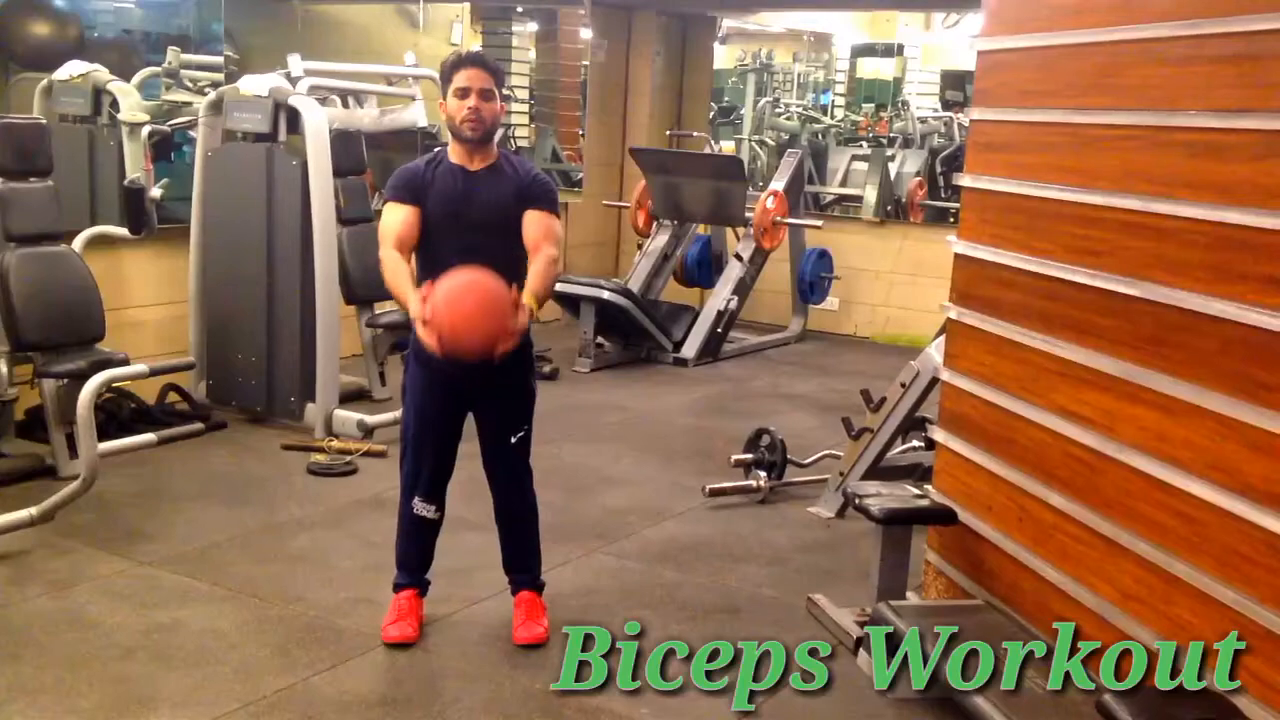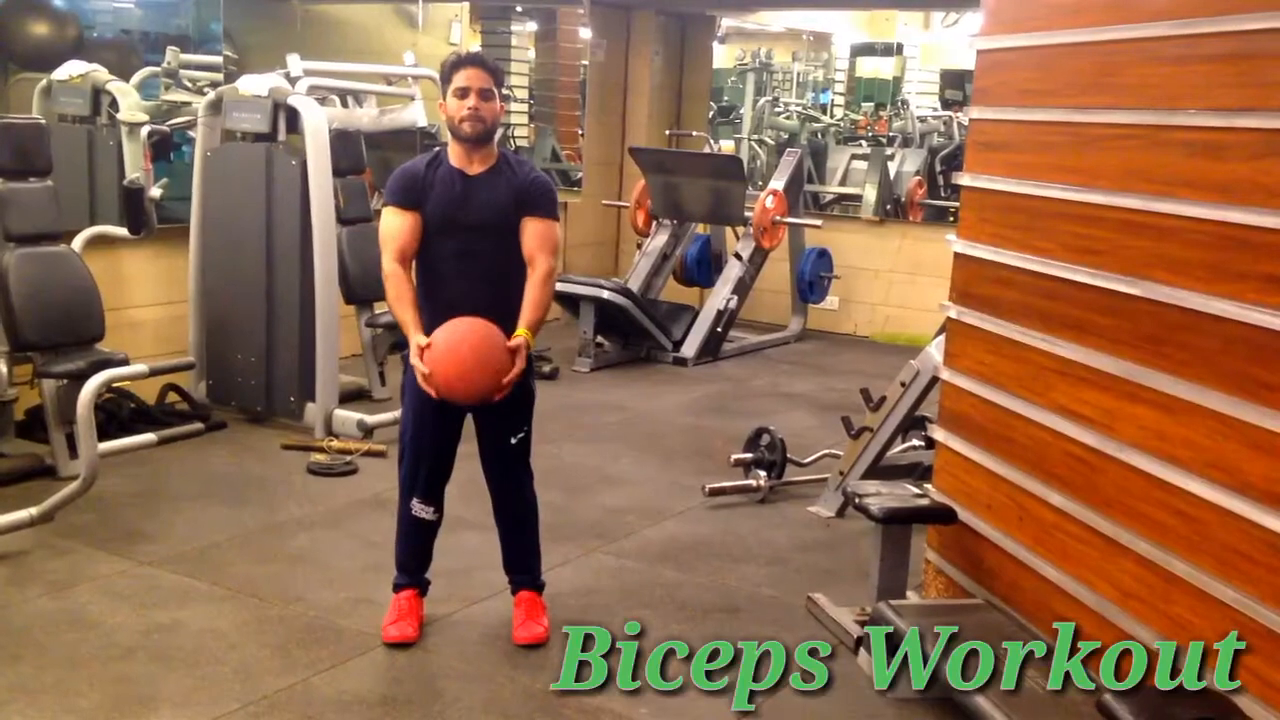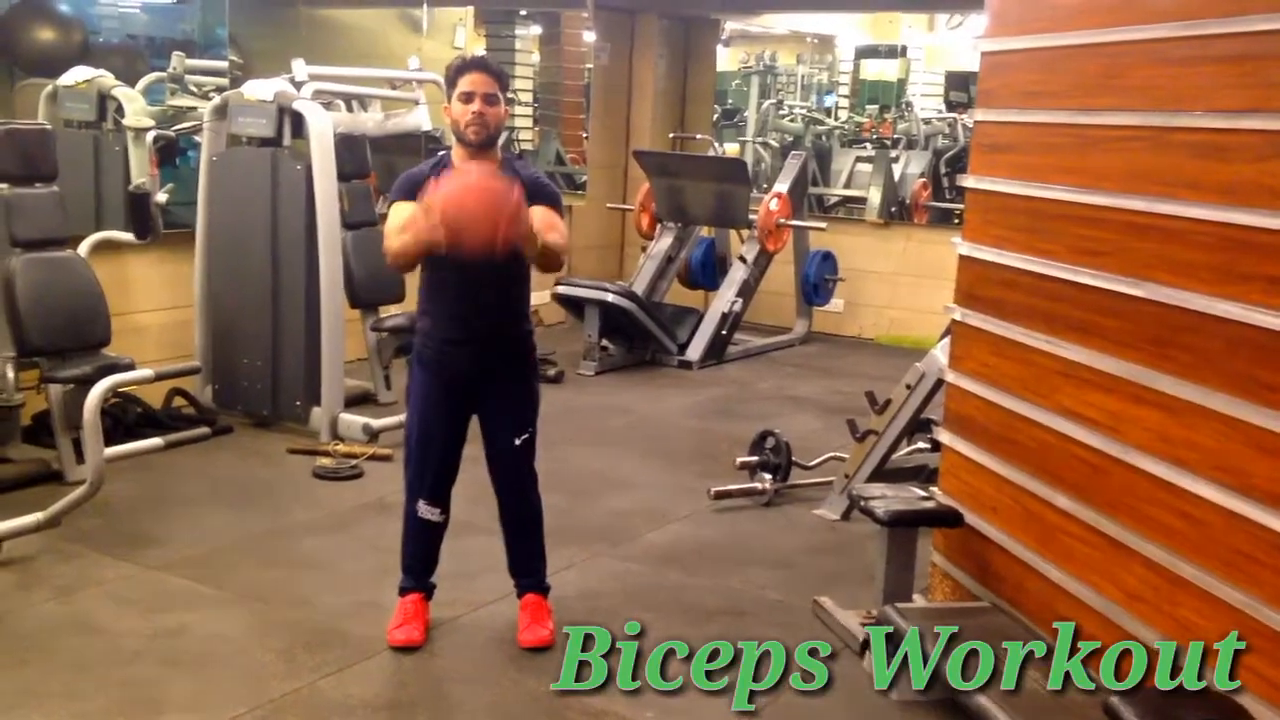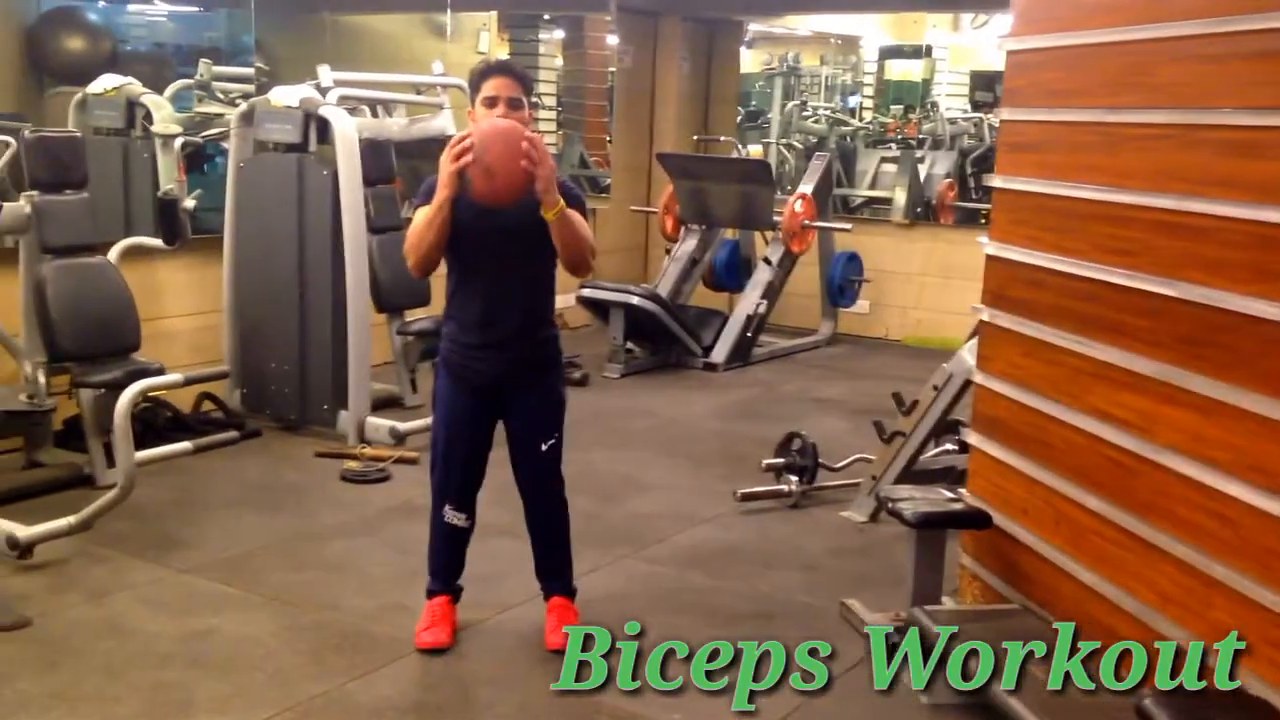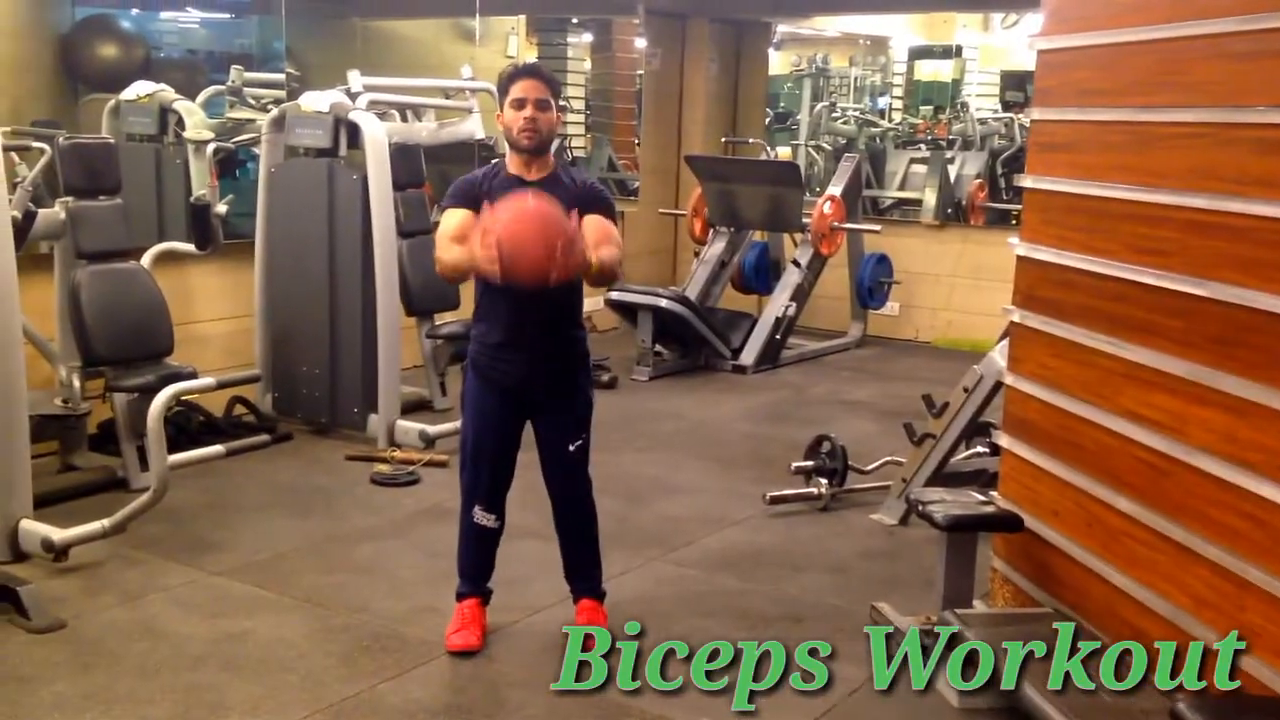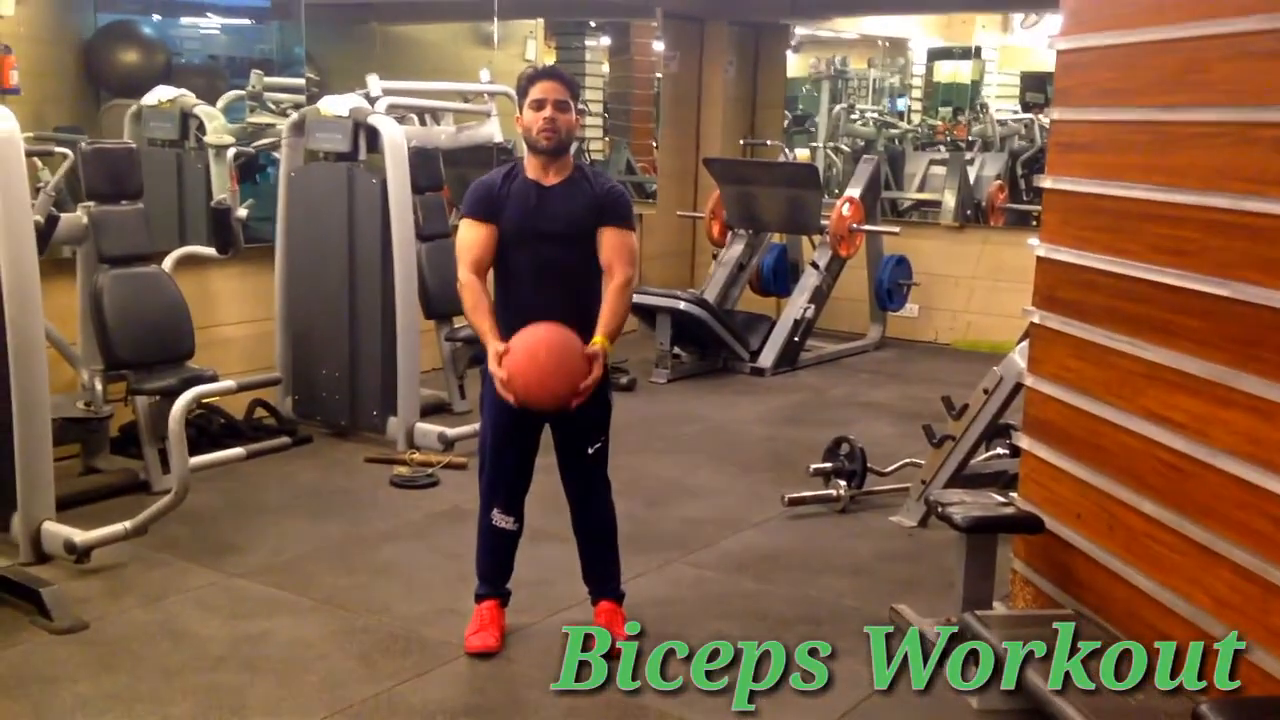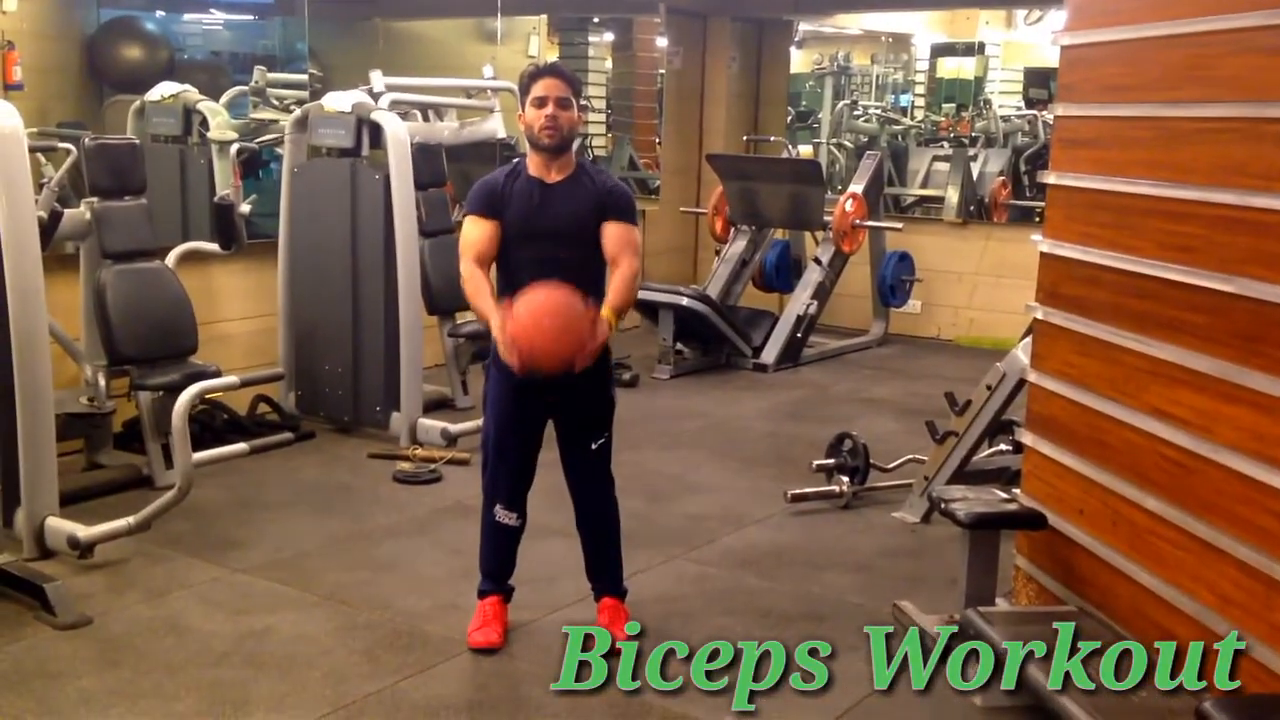
dt=0.5s
person 1, frame 1
left shoulder: (529, 182)
right shoulder: (413, 179)
left elbow: (546, 252)
right elbow: (391, 250)
left wrist: (527, 303)
right wrist: (414, 300)
left hip: (508, 355)
right hip: (433, 354)
left knee: (512, 477)
right knee: (422, 476)
left ankle: (527, 591)
right ankle: (408, 590)
person 1, frame 2
left shoulder: (530, 184)
right shoulder: (412, 179)
left elbow: (542, 266)
right elbow: (395, 262)
left wrist: (522, 338)
right wrist: (414, 336)
left hip: (505, 356)
right hip: (434, 354)
left knee: (512, 478)
right knee: (420, 477)
left ankle: (527, 590)
right ankle: (409, 589)
person 1, frame 3
left shoulder: (530, 184)
right shoulder: (419, 182)
left elbow: (556, 255)
right elbow: (393, 253)
left wrist: (525, 236)
right wrist: (422, 233)
left hip: (508, 359)
right hip: (438, 356)
left knee: (516, 479)
right knee: (426, 480)
left ankle: (532, 593)
right ankle: (413, 592)
person 1, frame 4
left shoulder: (557, 188)
right shoulder: (442, 185)
left elbow: (582, 262)
right elbow: (417, 262)
left wrist: (547, 196)
right wrist: (446, 193)
left hip: (535, 364)
right hip: (464, 363)
left knee: (544, 485)
right knee: (452, 486)
left ankle: (560, 597)
right ankle: (441, 596)
person 1, frame 5
left shoulder: (584, 192)
right shoulder: (471, 188)
left elbow: (612, 258)
right elbow: (443, 254)
left wrist: (585, 261)
right wrist: (475, 255)
left hip: (563, 365)
right hip: (492, 363)
left knee: (571, 485)
right knee: (482, 485)
left ankle: (588, 599)
right ankle: (471, 599)
person 1, frame 6
left shoulder: (605, 195)
right shoulder: (489, 192)
left elbow: (620, 275)
right elbow: (470, 273)
left wrist: (601, 344)
right wrist: (492, 343)
left hip: (581, 369)
right hip: (510, 368)
left knee: (590, 488)
right knee: (501, 488)
left ankle: (607, 601)
right ankle: (490, 600)
person 1, frame 7
left shoulder: (607, 192)
right shoulder: (493, 190)
left elbow: (627, 265)
right elbow: (471, 266)
left wrist: (605, 321)
right wrist: (496, 319)
left hip: (585, 366)
right hip: (513, 366)
left knee: (593, 484)
right knee: (503, 485)
left ankle: (610, 597)
right ankle: (493, 597)
